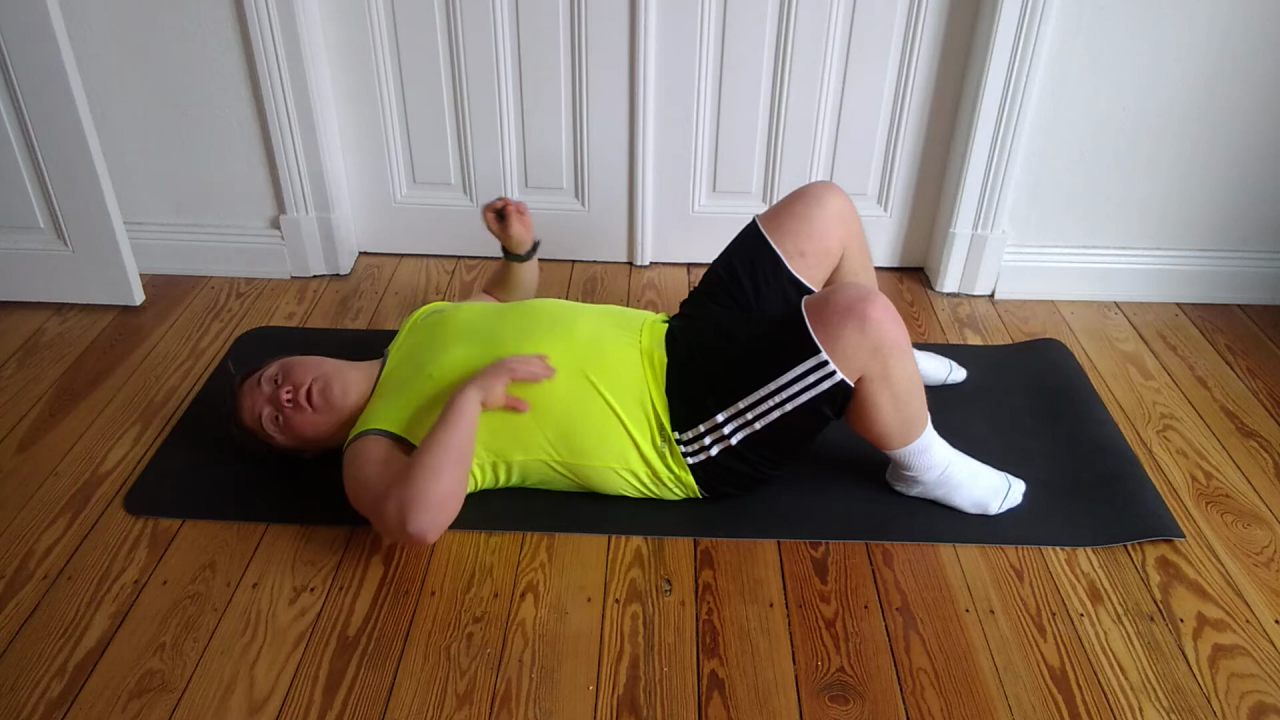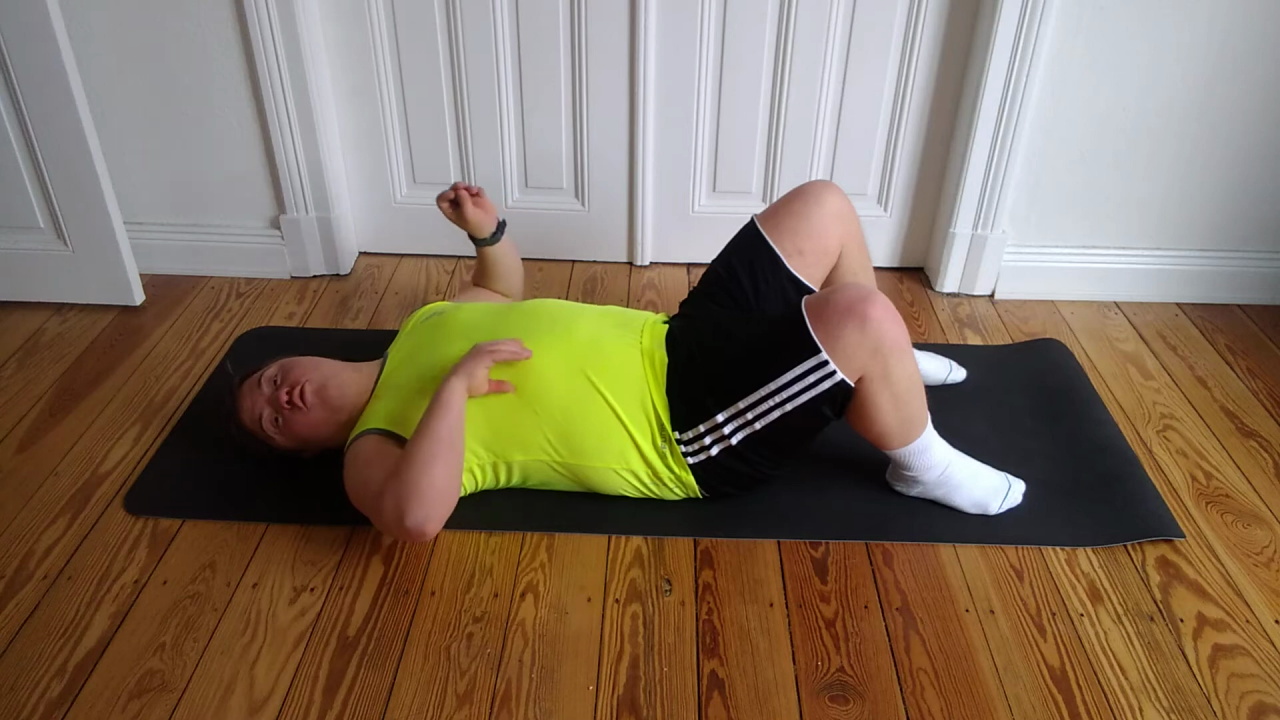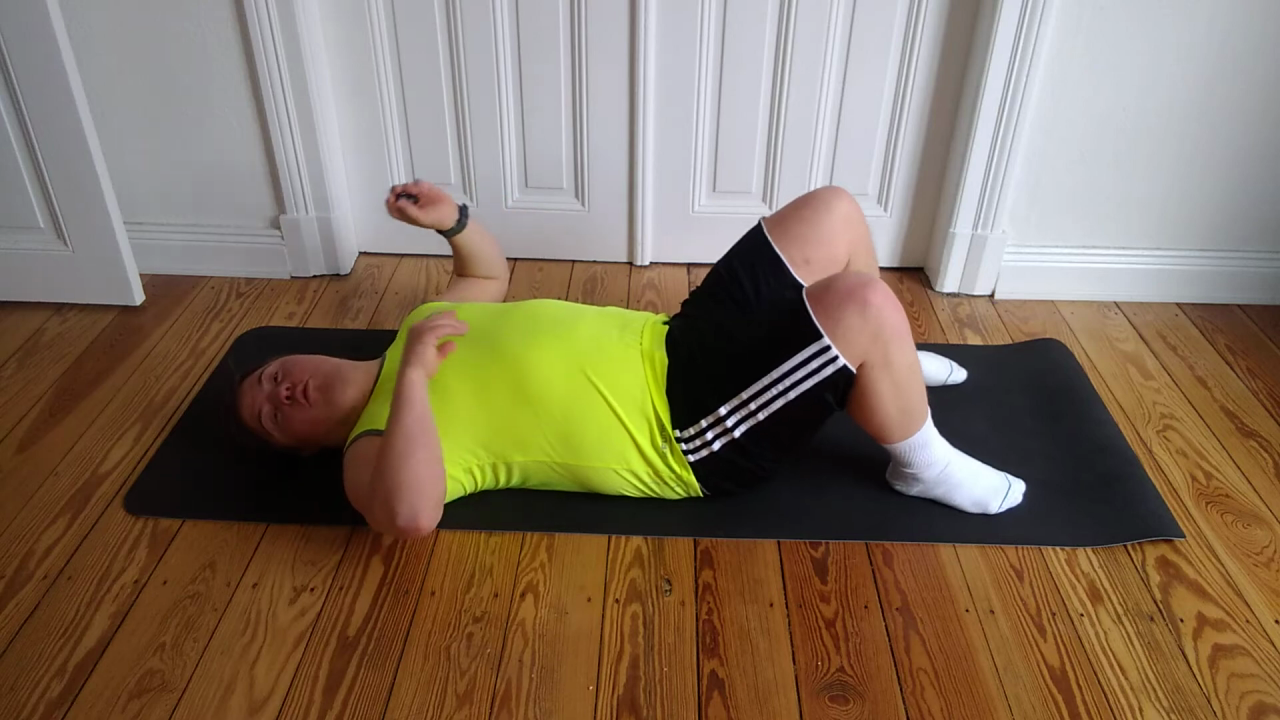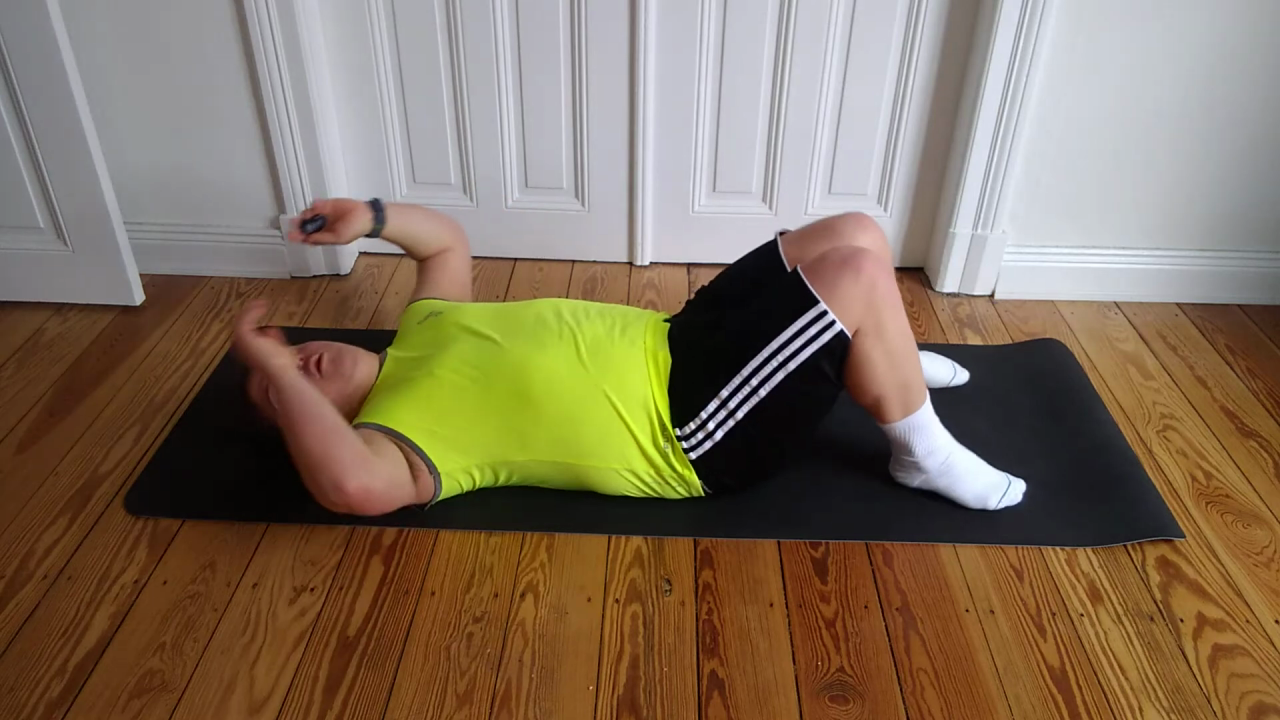
dt=0.4s
person 1, frame 1
left shoulder: (420, 330)
right shoulder: (371, 449)
left elbow: (508, 299)
right elbow: (418, 521)
left wrist: (519, 246)
right wrist: (470, 396)
left hip: (675, 342)
right hip: (692, 440)
left knee: (826, 207)
right knee: (861, 314)
left ankle: (882, 368)
right ankle: (924, 466)
person 1, frame 2
left shoulder: (420, 329)
right shoulder: (371, 450)
left elbow: (503, 290)
right elbow: (417, 515)
left wrist: (486, 231)
right wrist: (454, 386)
left hip: (676, 343)
right hip: (693, 440)
left knee: (821, 206)
right knee: (859, 319)
left ankle: (884, 366)
right ankle: (924, 466)
person 1, frame 3
left shoulder: (420, 323)
right shoulder: (370, 453)
left elbow: (489, 273)
right elbow: (411, 516)
left wrist: (450, 217)
right wrist: (415, 377)
left hip: (674, 345)
right hip: (691, 438)
left knee: (834, 214)
right knee: (862, 302)
left ankle: (881, 368)
right ankle: (923, 466)
person 1, frame 4
left shoulder: (420, 333)
right shoulder: (384, 439)
left elbow: (449, 239)
right elbow: (346, 485)
left wrist: (372, 215)
right wrist: (269, 368)
left hip: (678, 344)
right hip: (693, 431)
left knee: (852, 236)
right knee: (858, 273)
left ankle: (891, 369)
right ankle: (921, 454)
